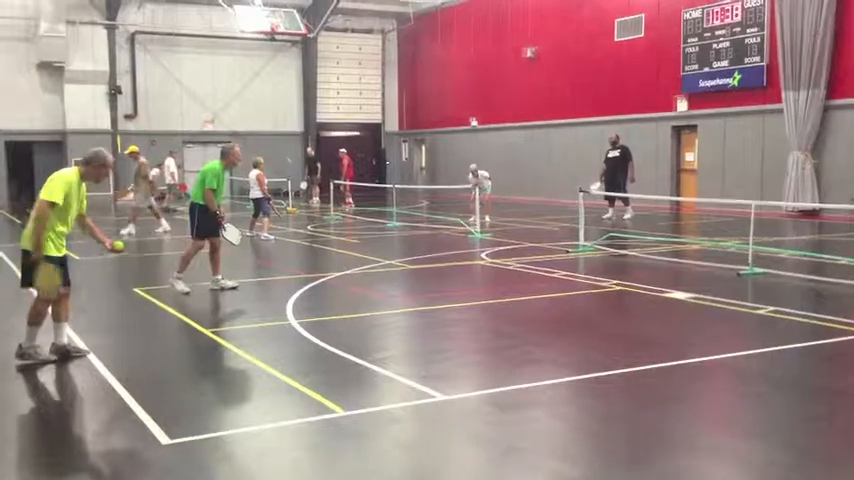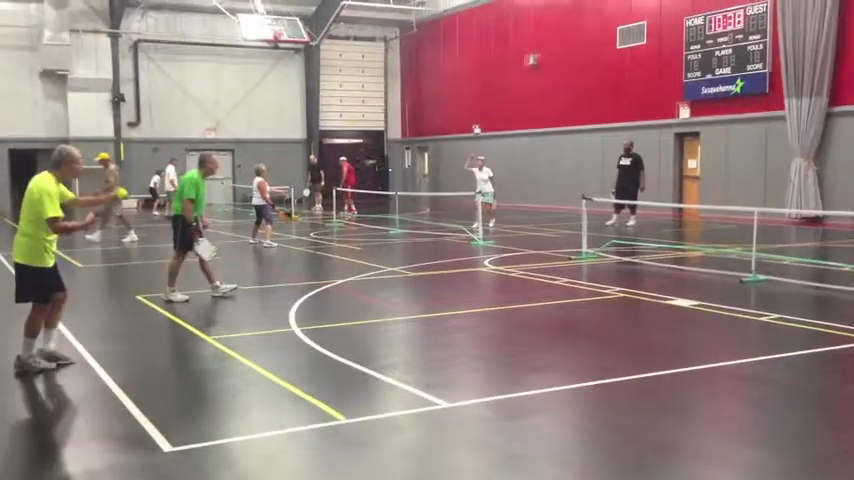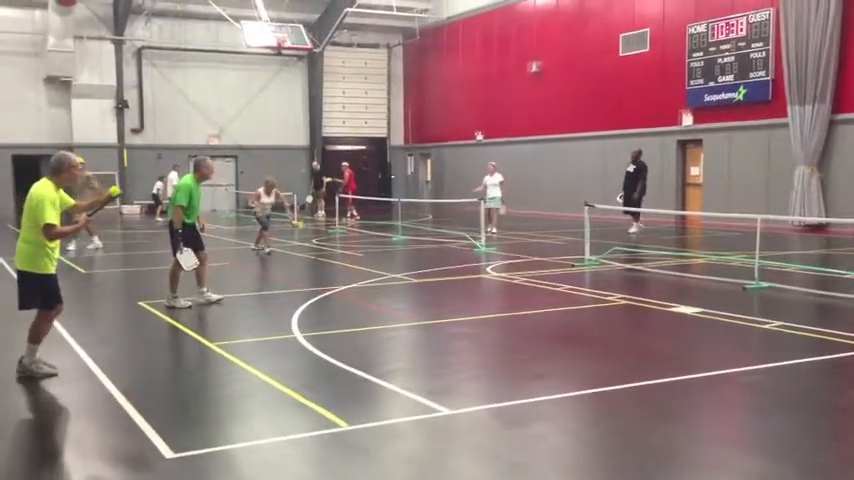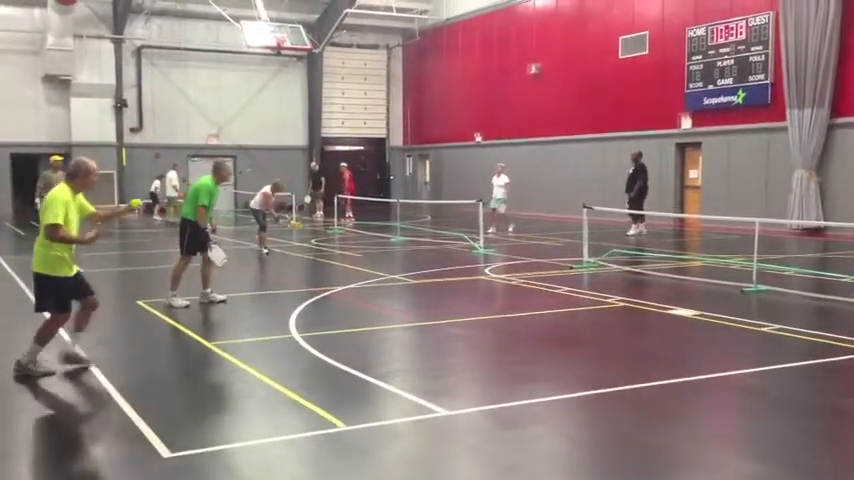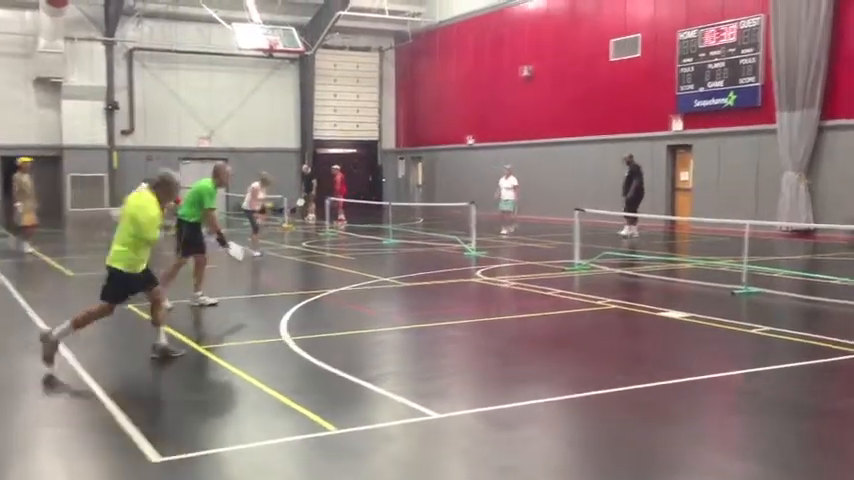
dt=0.5s
person 1, frame 1
left shoulder: (81, 185)
right shoulder: (64, 178)
left elbow: (82, 218)
right elbow: (42, 210)
left wrist: (104, 240)
right wrist: (37, 247)
left hip: (57, 247)
right hip: (41, 247)
left knee: (63, 293)
right knee: (47, 295)
left ankle: (61, 343)
right ankle: (27, 347)
person 1, frame 2
left shoulder: (52, 182)
right shoulder: (45, 186)
left elbow: (76, 201)
right elbow: (56, 226)
left wrist: (107, 198)
right wrist: (85, 224)
left hip: (43, 255)
right hip: (34, 256)
left knee: (59, 298)
right knee: (41, 305)
left ankle: (47, 349)
right ankle: (26, 358)
person 1, frame 3
left shoulder: (53, 190)
right shoulder: (44, 193)
left elbow: (77, 207)
right elbow: (51, 233)
left wrist: (104, 198)
right wrist: (78, 226)
left hip: (41, 262)
right hip: (36, 263)
left knee: (53, 309)
right knee: (46, 312)
left ankle: (30, 358)
right ankle: (28, 363)
person 1, frame 4
left shoulder: (76, 197)
right shoulder: (59, 197)
left elbow: (97, 216)
right elbow: (54, 232)
left wrist: (123, 211)
right wrist: (83, 239)
left hip: (67, 266)
right hip: (51, 268)
left knee: (90, 302)
right knee: (59, 317)
left ankle: (72, 351)
right ankle: (27, 361)
person 1, frame 5
left shoulder: (139, 194)
right shoulder: (150, 208)
right elbow: (151, 240)
left hip: (135, 262)
right hip: (124, 263)
left knee: (156, 296)
right knee: (104, 309)
left ankle: (160, 344)
right ankle: (53, 337)
person 2, frame 1
left shoulder: (221, 169)
right shoulder: (214, 168)
right elbow: (208, 193)
left wrist: (219, 210)
right wrist: (217, 214)
left hip: (209, 209)
right hip: (200, 207)
left knee: (216, 244)
right knee: (198, 243)
left ankle: (217, 280)
right ankle: (177, 277)
person 2, frame 2
left shoulder: (200, 178)
right shoulder: (192, 178)
right elbow: (187, 203)
left wrist: (201, 218)
right wrist: (193, 226)
left hip: (192, 220)
right hip: (183, 220)
right knee: (180, 255)
left ankle: (216, 286)
right ankle: (170, 292)
person 2, frame 3
left shoulder: (195, 183)
right shoulder: (186, 184)
right elbow: (178, 210)
left wrist: (199, 220)
right wrist: (178, 235)
left hip: (190, 225)
right hip: (180, 226)
left knee: (202, 257)
right knee: (179, 261)
left ankle: (202, 293)
right ankle: (172, 298)
person 2, frame 4
left shoulder: (213, 184)
right shoulder: (206, 185)
right elbow: (201, 210)
left wrist: (211, 222)
right wrist: (204, 232)
left hip: (201, 224)
right hip: (190, 223)
left knee: (208, 257)
right knee: (185, 259)
left ankle: (206, 293)
right ankle: (172, 296)
person 2, frame 5
left shoulder: (210, 186)
right shoulder: (207, 187)
right elbow: (209, 214)
left wrist: (215, 230)
right wrist: (220, 235)
left hip: (193, 224)
right hip: (186, 224)
left knee: (201, 260)
right knee: (181, 260)
left ankle: (197, 296)
